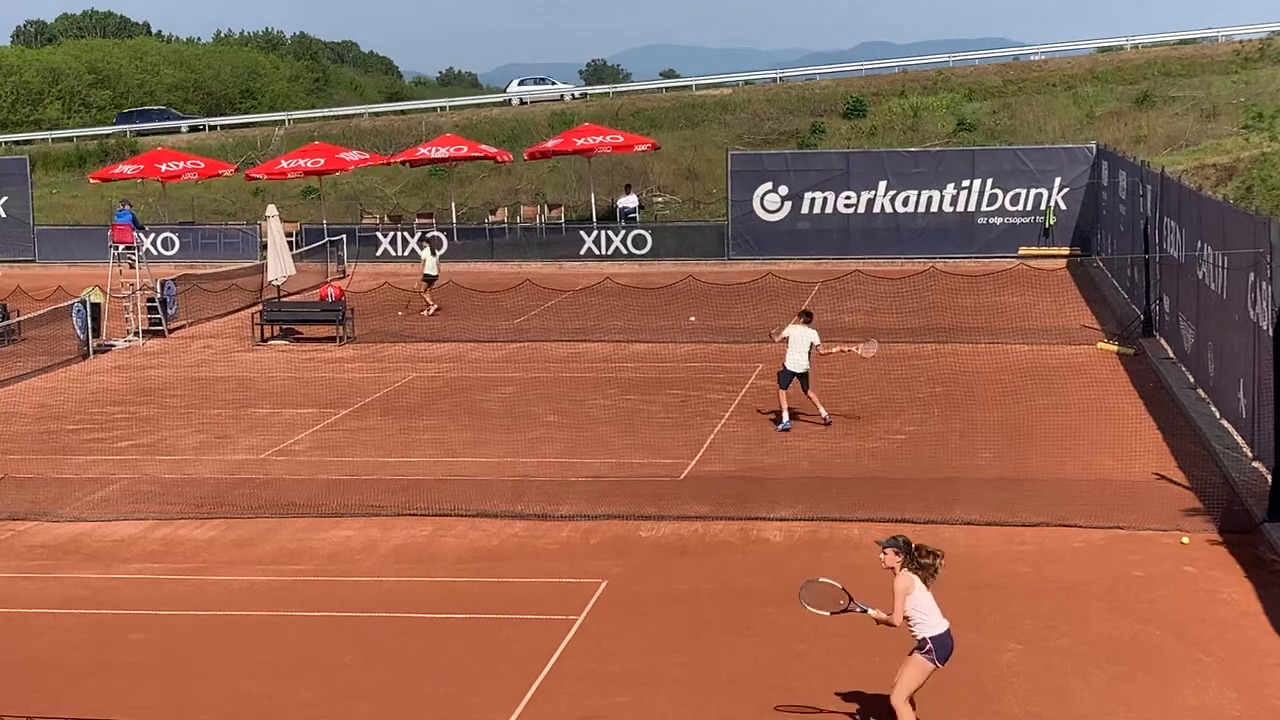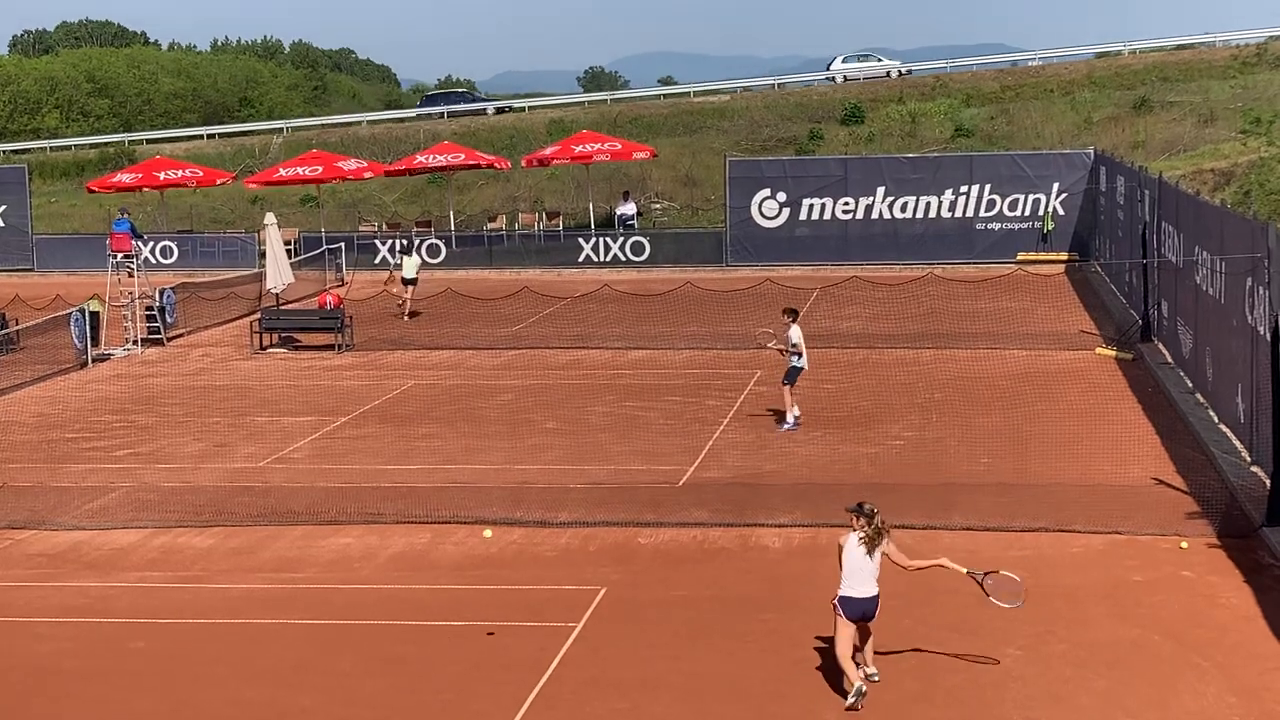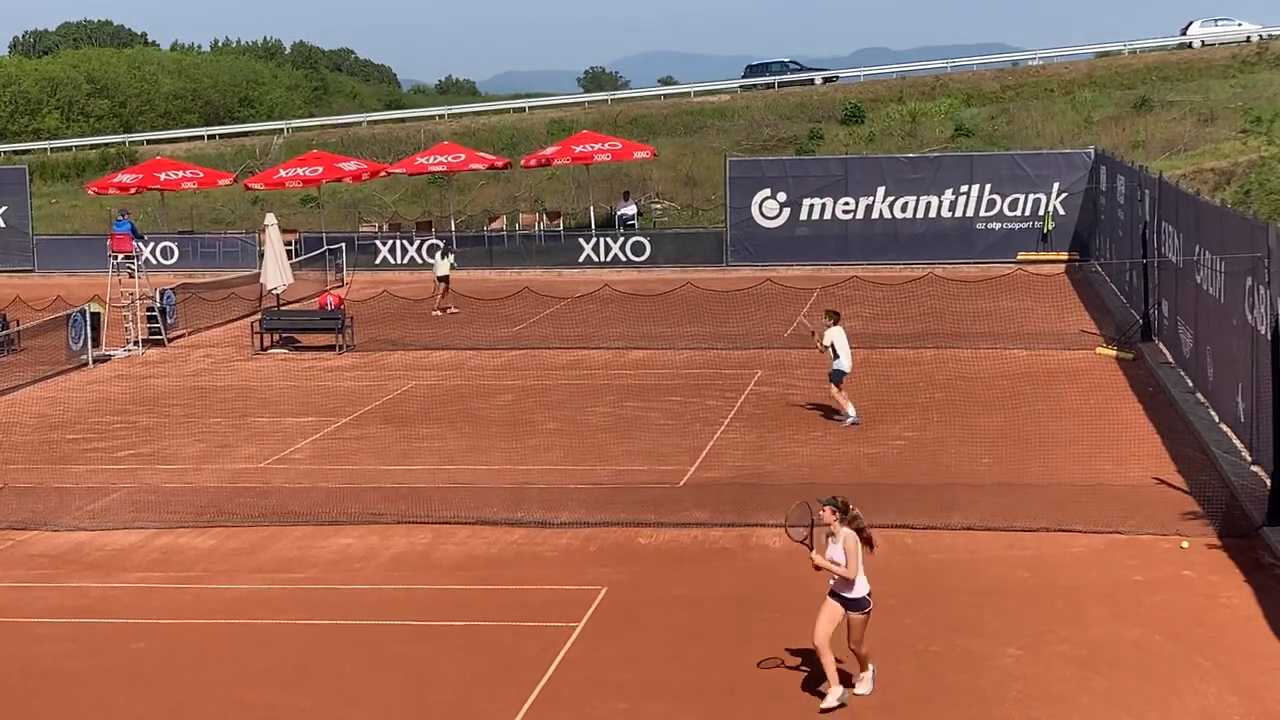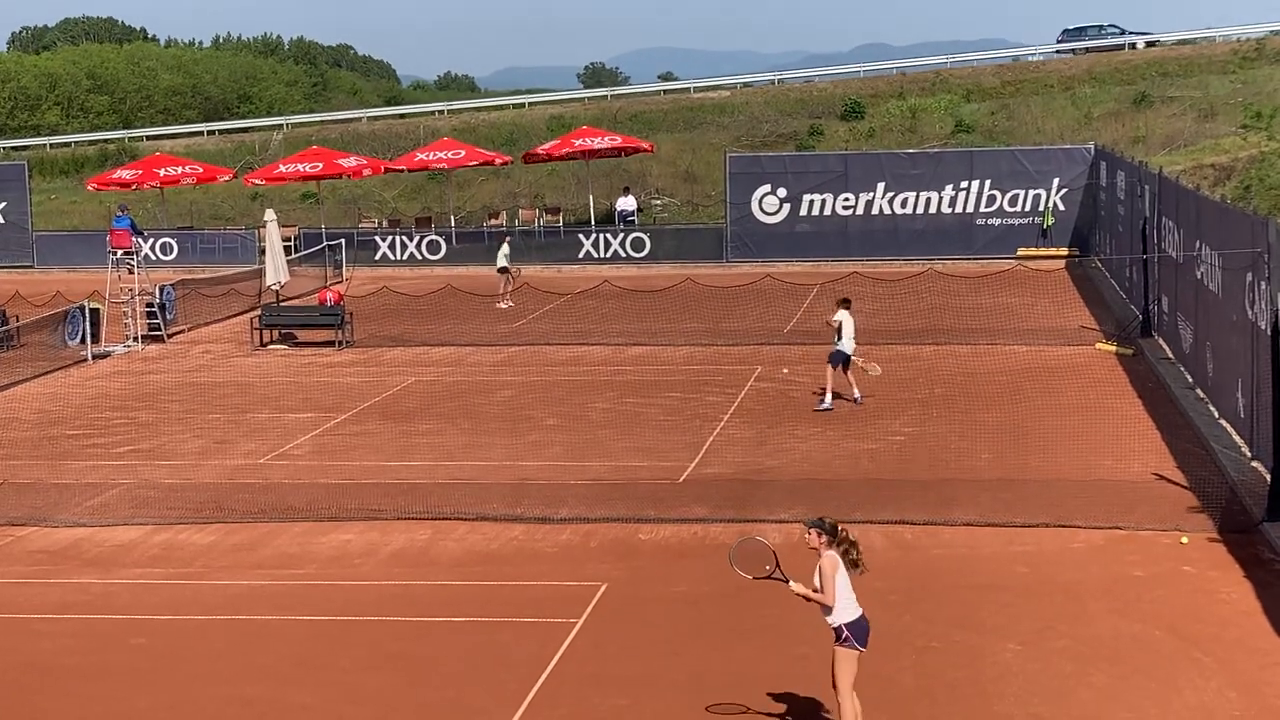
dt=1s
person 1, frame 1
left shoulder: (901, 580)
right shoulder: (913, 575)
left elbow: (897, 621)
left wrist: (880, 618)
right wrist: (885, 616)
left hip: (934, 645)
right hip: (933, 641)
left knee: (897, 699)
right knee: (898, 685)
person 1, frame 2
left shoulder: (844, 540)
right shoulder: (883, 543)
right elbow: (909, 565)
right wrist: (941, 562)
left hip: (847, 601)
right hip: (871, 601)
left knee: (843, 654)
right knee: (864, 631)
left ankle: (857, 684)
right ankle: (870, 669)
person 1, frame 3
left shoulder: (849, 537)
right shoulder: (830, 534)
left elbow: (851, 575)
left wrist: (824, 562)
right wrist: (819, 560)
left hip: (858, 598)
right hip: (837, 594)
left knee: (855, 645)
right knee: (819, 641)
left ankle: (866, 671)
right ankle: (836, 691)
person 1, frame 4
left shoulder: (827, 560)
right shoulder: (833, 558)
left elbow: (829, 600)
left wrist: (804, 592)
right wrist: (810, 592)
left hip: (849, 628)
right hip: (855, 625)
left knee: (843, 694)
right knee: (844, 688)
